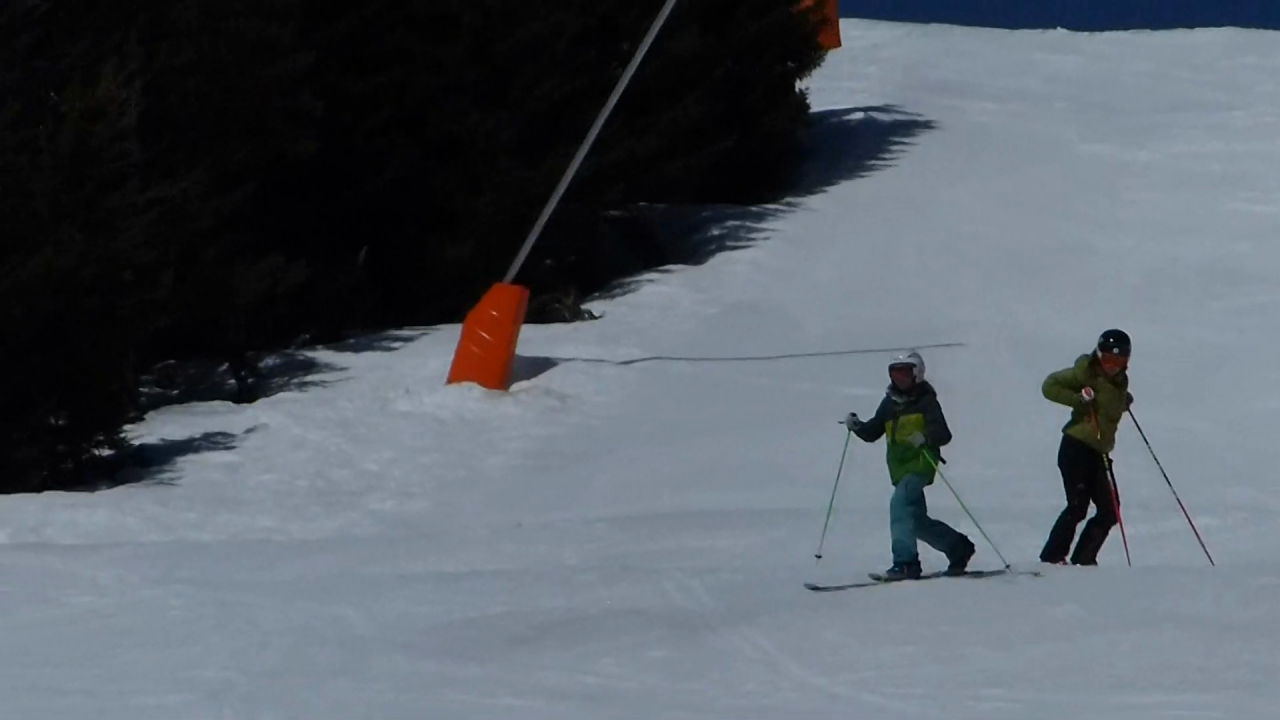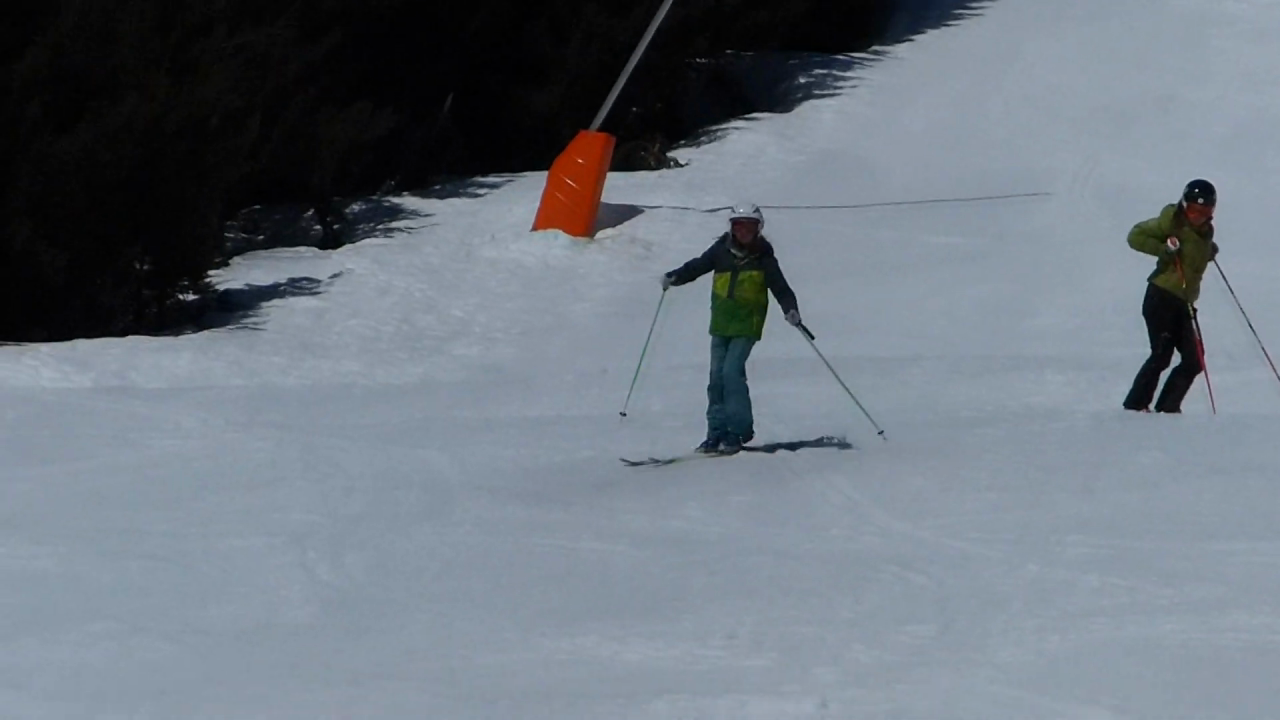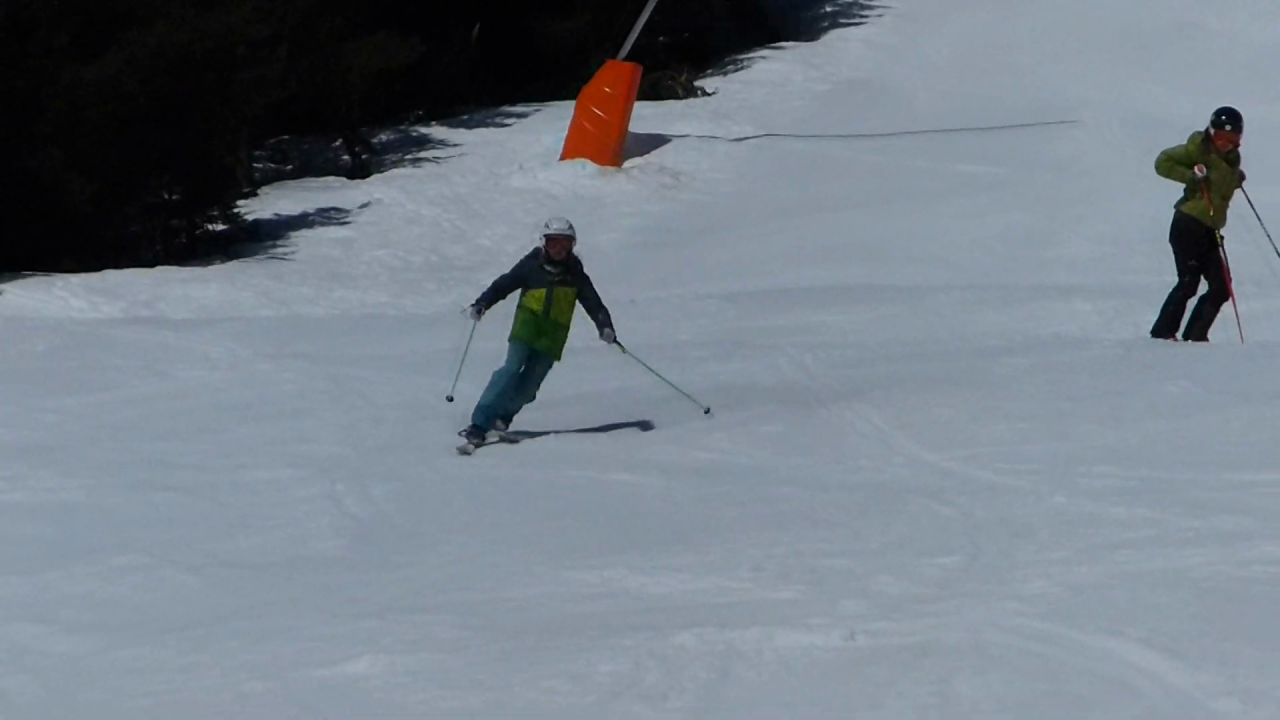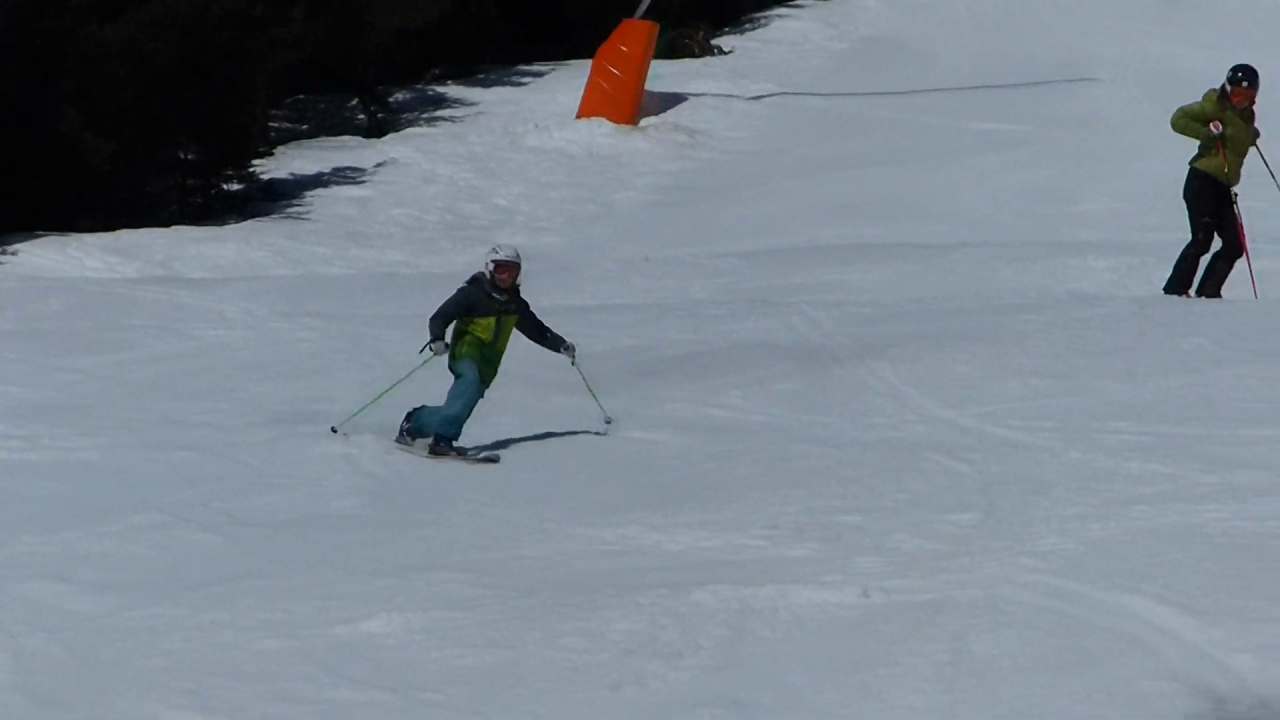
dt=0.5s
person 1, frame 1
left shoulder: (1119, 381)
right shoulder: (1087, 372)
right elbow: (1050, 386)
left wrist: (1124, 401)
right wrist: (1079, 398)
left hip: (1098, 453)
right hip: (1076, 447)
left knee: (1109, 512)
right knee: (1078, 507)
left ankle: (1082, 560)
right ankle: (1051, 557)
person 1, frame 2
left shoulder: (1205, 232)
right shoulder: (1172, 222)
right elbow: (1136, 236)
left wrist: (1210, 251)
right wrist: (1165, 249)
left hip: (1182, 303)
right hip: (1161, 297)
left knee: (1193, 361)
right knee: (1161, 355)
left ankle: (1166, 408)
right ankle: (1135, 405)
person 1, frame 3
left shoulder: (1232, 159)
right shoulder: (1200, 149)
right elbow: (1163, 162)
left wrist: (1237, 179)
right wrist: (1192, 175)
left hip: (1209, 230)
right hip: (1188, 224)
left knee: (1220, 289)
right knee: (1188, 283)
left ankle: (1194, 336)
right ankle: (1161, 334)
person 1, frame 4
left shoulder: (1245, 116)
right shoulder: (1216, 106)
right elbow: (1179, 119)
left wrist: (1251, 137)
right wrist: (1210, 132)
left hip: (1224, 186)
right hip: (1203, 181)
left knee: (1235, 245)
right knee: (1202, 241)
left ankle: (1207, 294)
right ankle: (1175, 290)
person 2, frame 1
left shoulder: (926, 401)
right shoulder: (890, 401)
left elbow: (943, 434)
right elbow: (872, 433)
left wrist: (927, 437)
right wrist: (856, 425)
left hip: (919, 464)
right hip: (899, 467)
left knee: (900, 504)
right knee: (917, 520)
left ankle: (905, 562)
right ankle: (959, 547)
person 2, frame 2
left shoulder: (764, 259)
right shoulder: (721, 251)
left elbow: (782, 290)
right elbow: (695, 267)
left wrist: (791, 310)
right wrist: (674, 277)
left hip: (747, 324)
right hip: (721, 324)
left knee: (732, 373)
right knee: (717, 378)
left ankle: (739, 431)
right ankle: (717, 432)
person 2, frame 3
left shoulder: (575, 276)
right shoulder: (530, 266)
left elbow: (593, 304)
right elbow: (502, 285)
left wrist: (605, 327)
right wrist: (481, 304)
left hip: (551, 340)
right hip: (524, 331)
left knee: (523, 393)
right knee: (511, 369)
left ankle: (501, 416)
right ankle: (479, 424)
person 2, frame 4
left shoulder: (516, 303)
right shoulder: (472, 293)
left elbow: (537, 330)
right elbow: (440, 317)
left wrist: (561, 344)
right wrist: (437, 338)
left hip: (488, 361)
right hip: (467, 348)
left knee: (458, 411)
right knee: (470, 380)
left ankle: (416, 421)
right ankle: (442, 439)
